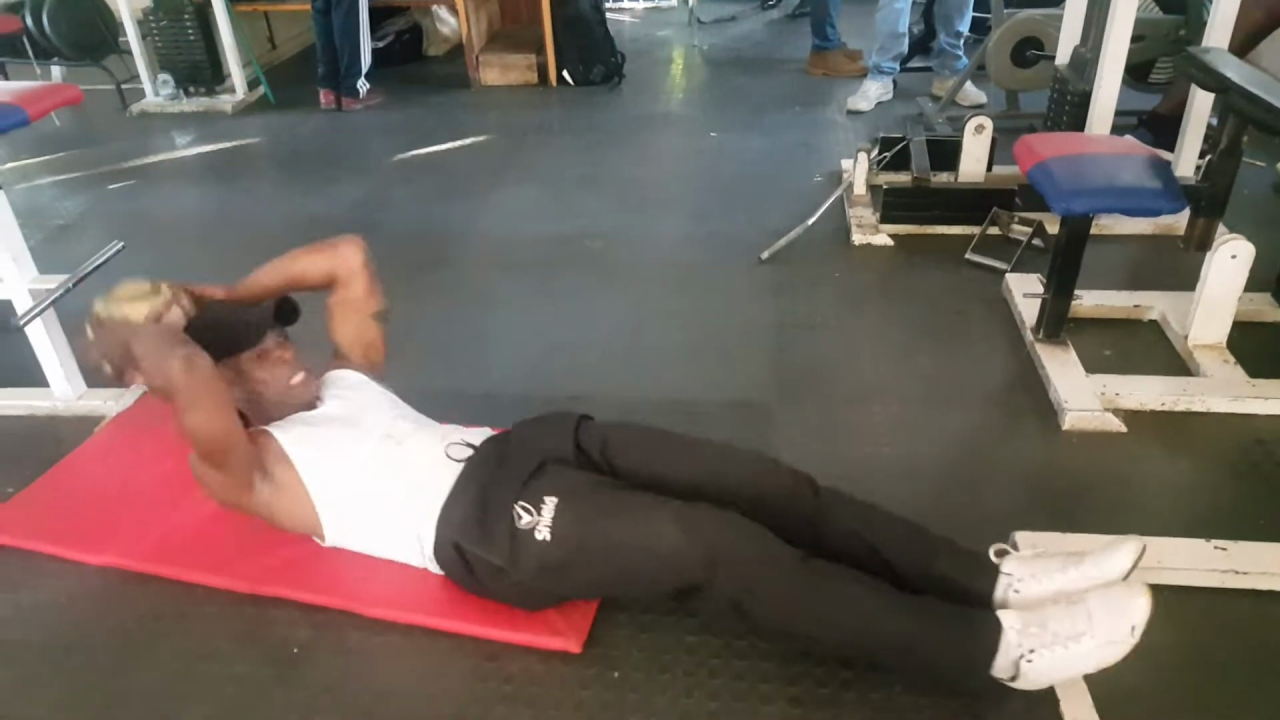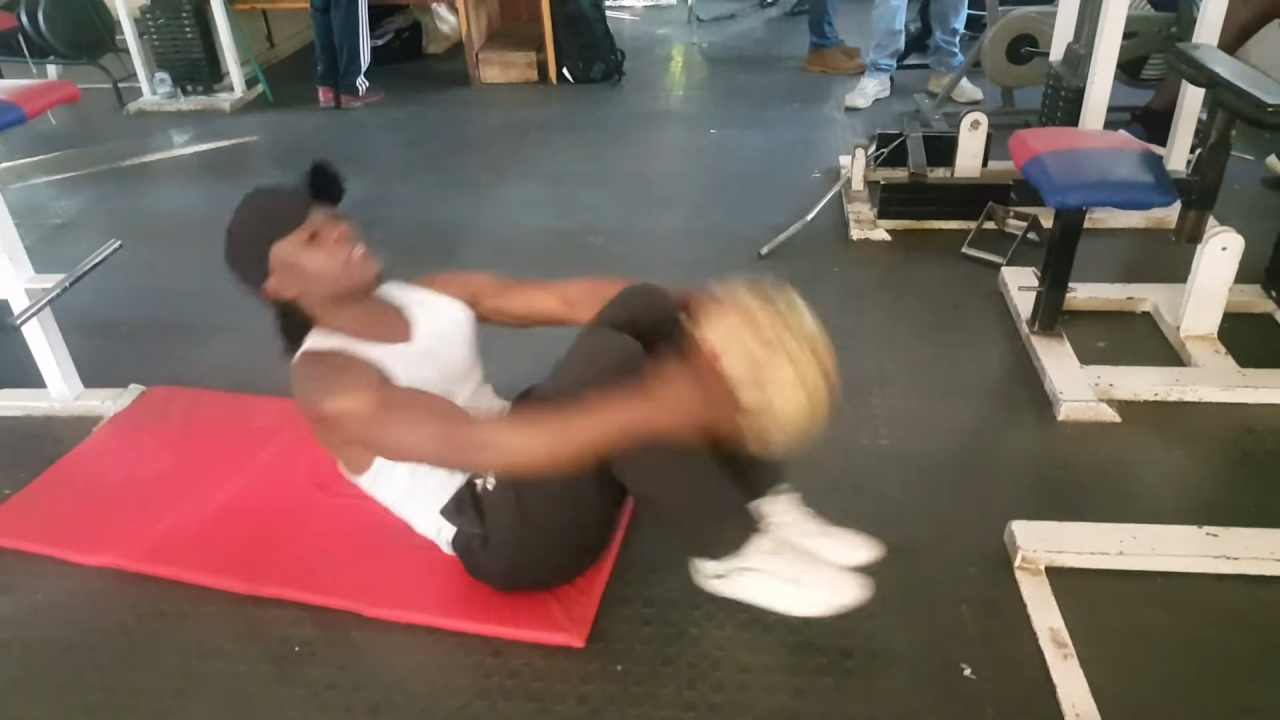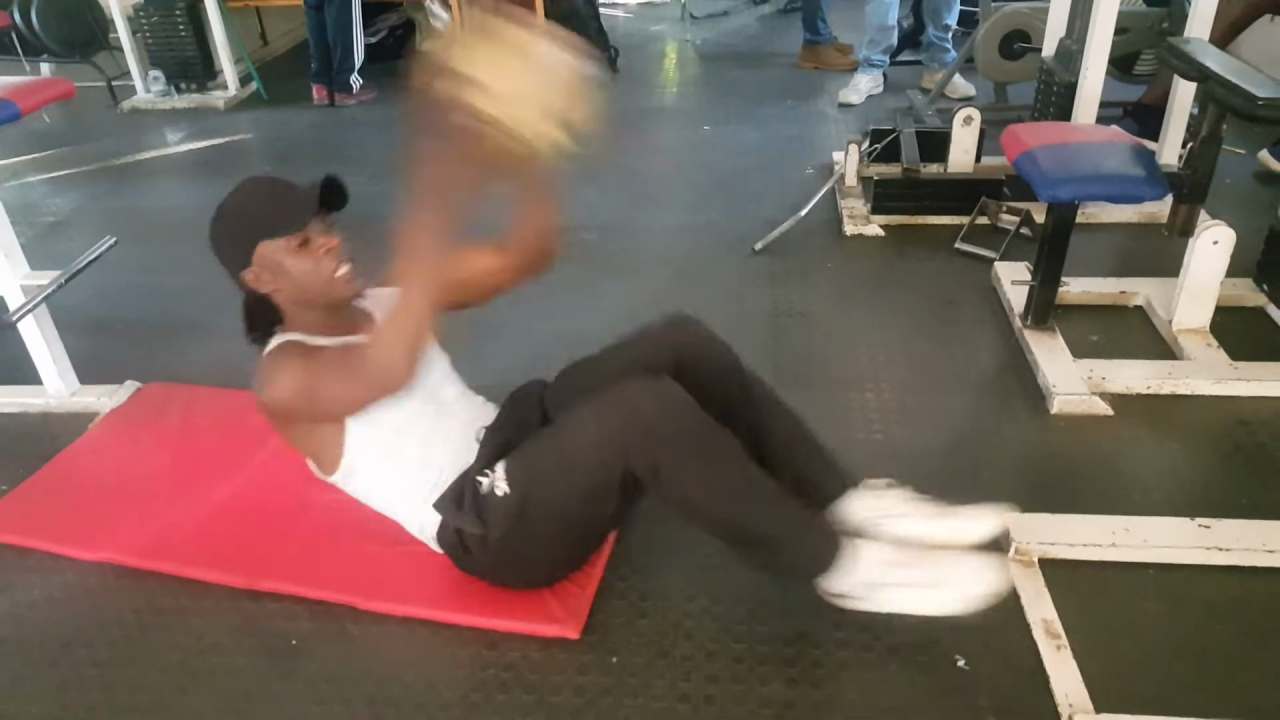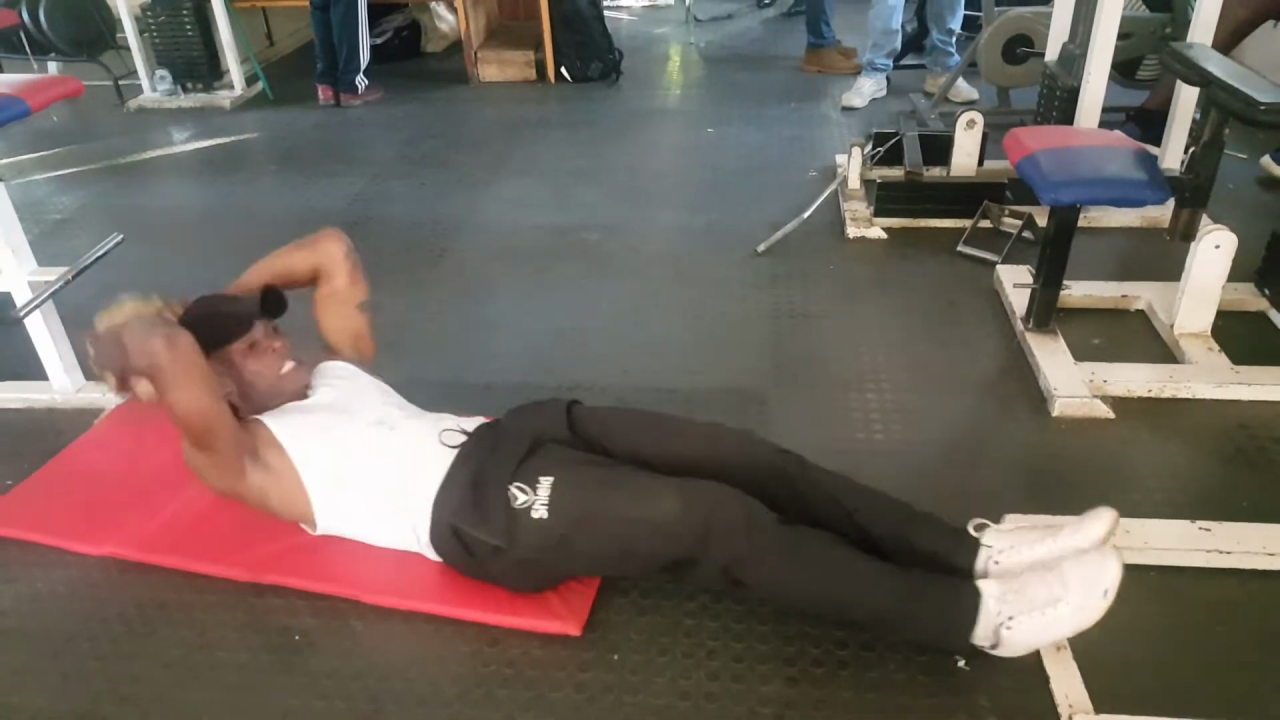
dt=0.4s
person 1, frame 1
left shoulder: (341, 382)
right shoulder: (241, 470)
left elbow: (352, 259)
right elbow: (201, 391)
left wrist: (228, 295)
right wrist: (148, 337)
left hip: (529, 453)
right hip: (486, 533)
left knee: (767, 488)
right knee: (723, 550)
left ankle: (987, 580)
right ankle: (991, 649)
person 1, frame 2
left shoulder: (430, 295)
right shoulder: (332, 385)
left elbow: (575, 299)
right elbow: (492, 444)
right wrist: (659, 406)
left hip: (529, 466)
right hip: (508, 536)
left knee: (645, 309)
right knee: (616, 359)
left ankle: (759, 507)
right ankle: (730, 554)
person 1, frame 3
left shoulder: (384, 301)
right shoulder: (287, 388)
left elbow: (529, 256)
right elbow: (395, 364)
left wrist: (527, 171)
right wrist: (440, 195)
left hip: (517, 434)
right hip: (490, 521)
left knee: (683, 341)
right knee: (653, 407)
left ankle: (842, 507)
right ankle: (834, 563)
person 1, frame 4
left shoulder: (331, 378)
right shoulder: (234, 457)
left elbow: (336, 250)
right elbow: (191, 398)
left wrist: (225, 297)
right wrist: (148, 337)
left hip: (515, 439)
right hip: (481, 519)
left knee: (751, 459)
right knee: (717, 520)
left ankle: (967, 555)
right ankle: (972, 618)
